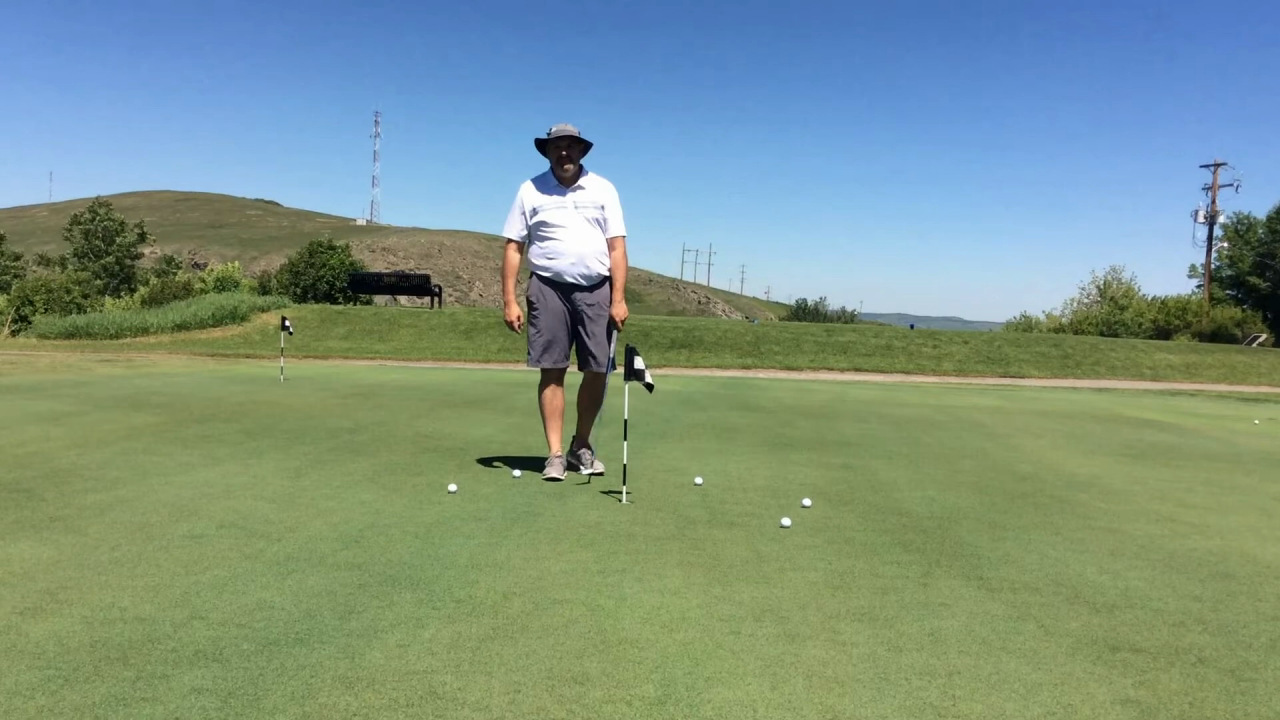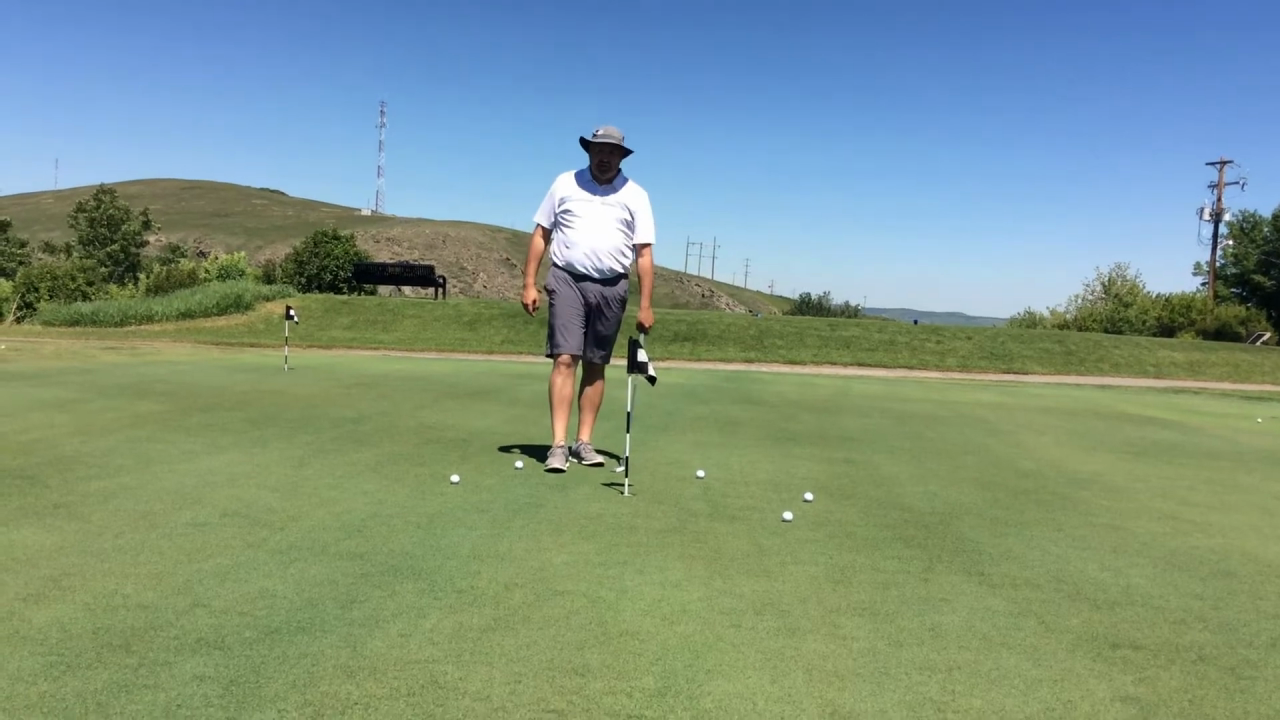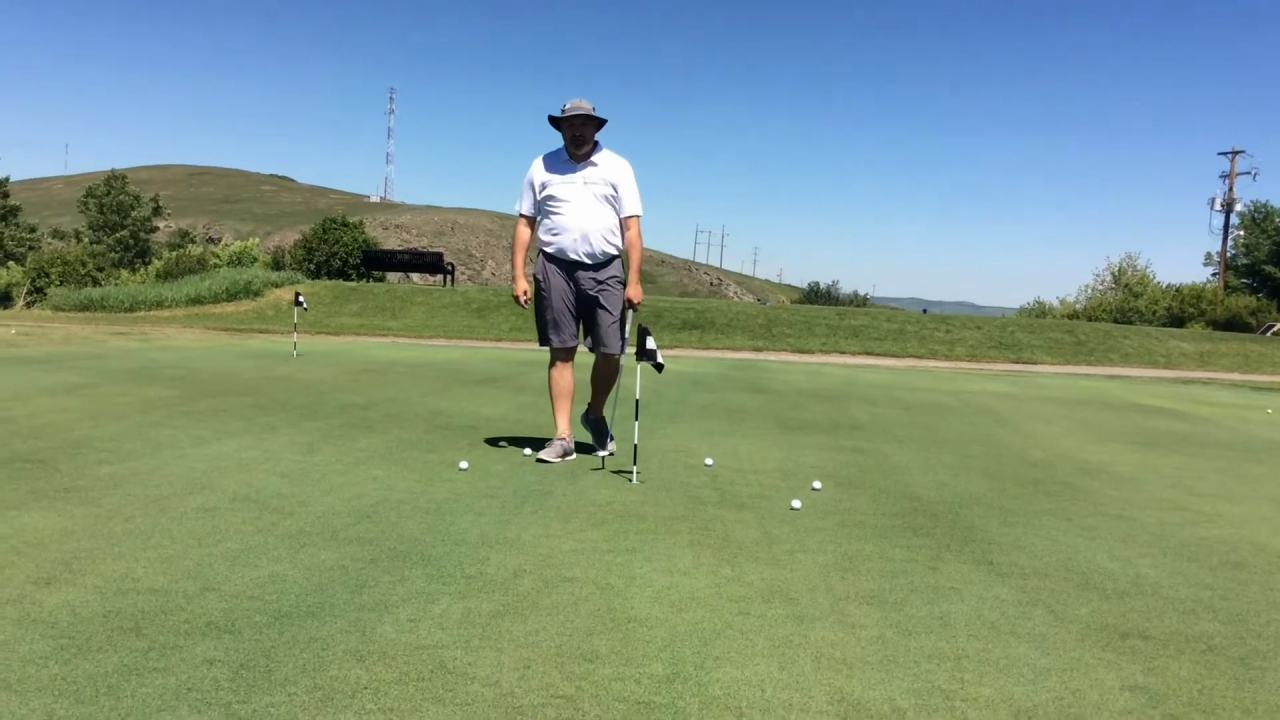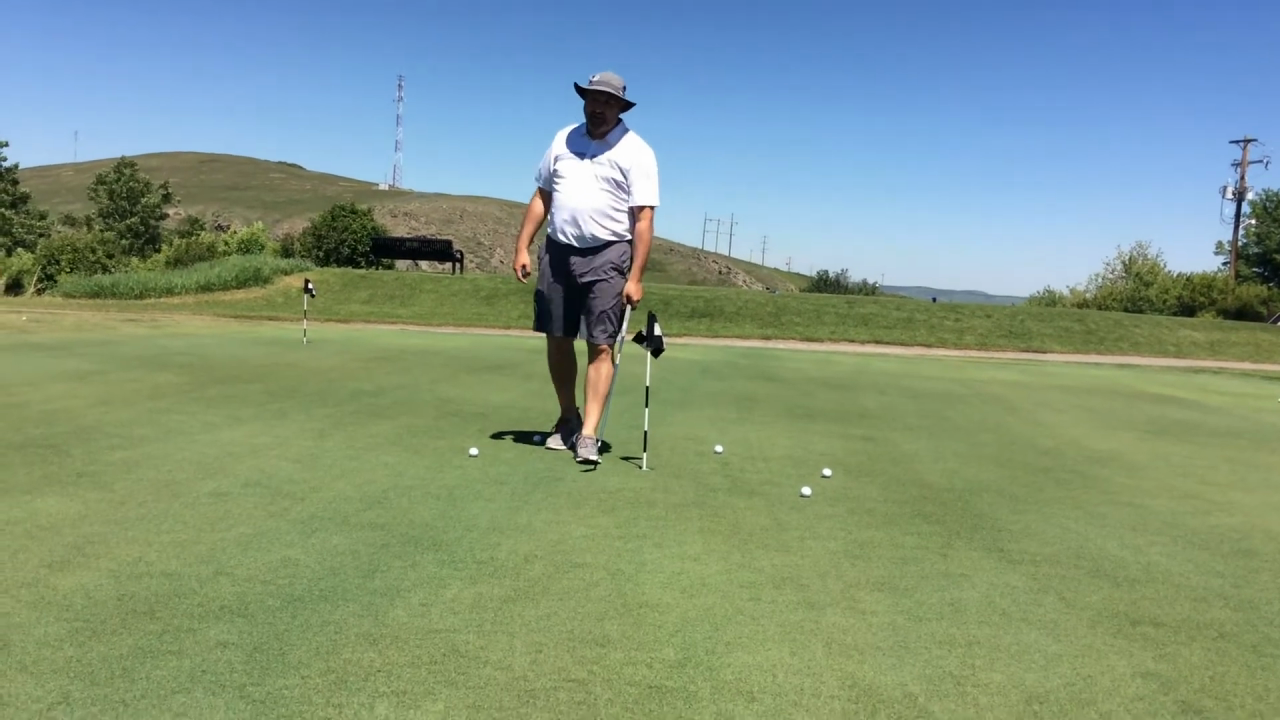
dt=1s
person 1, frame 1
left shoulder: (603, 189)
right shoulder: (530, 190)
left elbow: (617, 247)
right elbow: (514, 247)
left wrist: (619, 299)
right wrist: (510, 300)
left hip: (596, 291)
right hip: (549, 289)
left knee: (598, 370)
right knee: (551, 372)
left ankle: (581, 445)
right ankle: (556, 454)
person 1, frame 2
left shoulder: (635, 195)
right shoulder: (565, 184)
left elbow: (644, 253)
right elbow: (540, 234)
left wrist: (645, 306)
right wrist: (529, 283)
left hip: (611, 287)
right hip: (568, 280)
left knee: (595, 365)
right knee: (565, 359)
left ankle: (584, 441)
right ankle: (559, 444)
person 1, frame 3
left shoulder: (617, 167)
right shoulder: (542, 167)
left elbow: (631, 227)
right elbow: (525, 223)
left wrist: (634, 280)
right wrist: (519, 274)
left hip: (605, 270)
right hip: (557, 268)
left knee: (609, 353)
right knee: (561, 353)
left ankle: (595, 413)
right ankle: (563, 437)
person 1, frame 4
left shoulder: (636, 151)
right shoulder: (563, 140)
left elbow: (644, 218)
right elbow: (542, 197)
left wrist: (636, 277)
right wrist: (522, 246)
left hip: (606, 256)
right hip: (558, 252)
left knee: (600, 346)
right knee: (558, 341)
left ankle: (588, 435)
right ankle: (569, 415)
